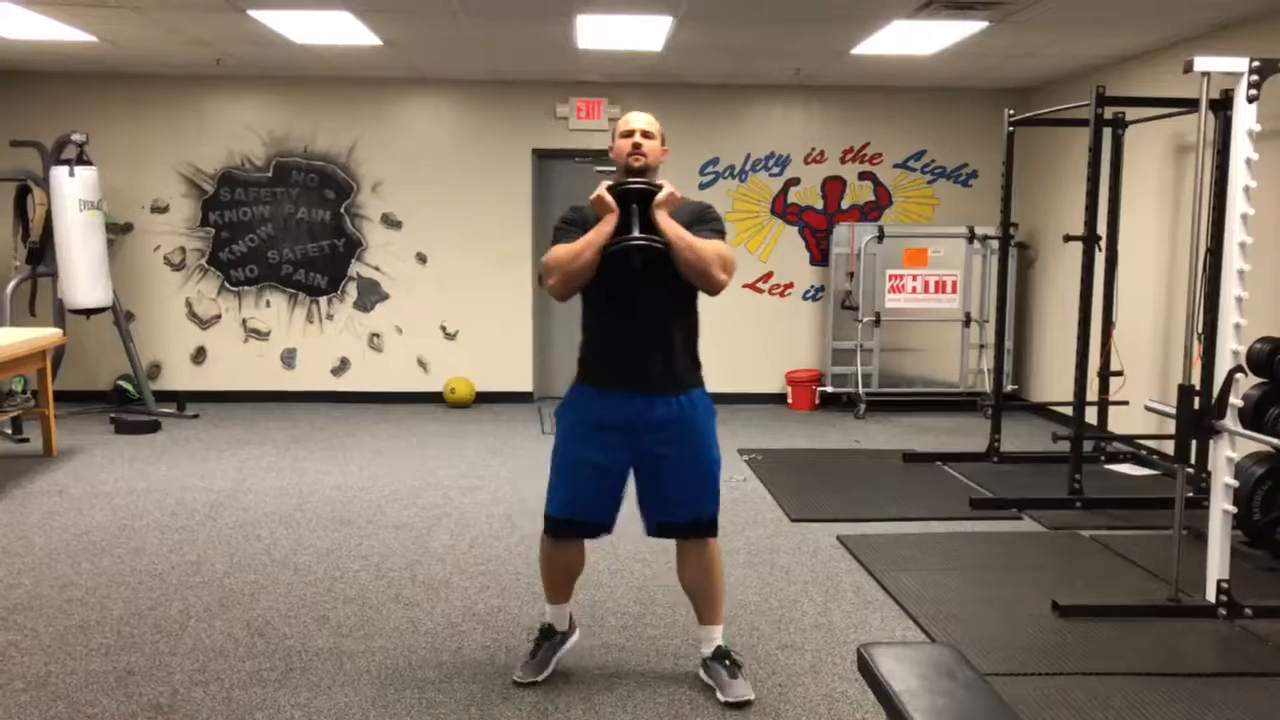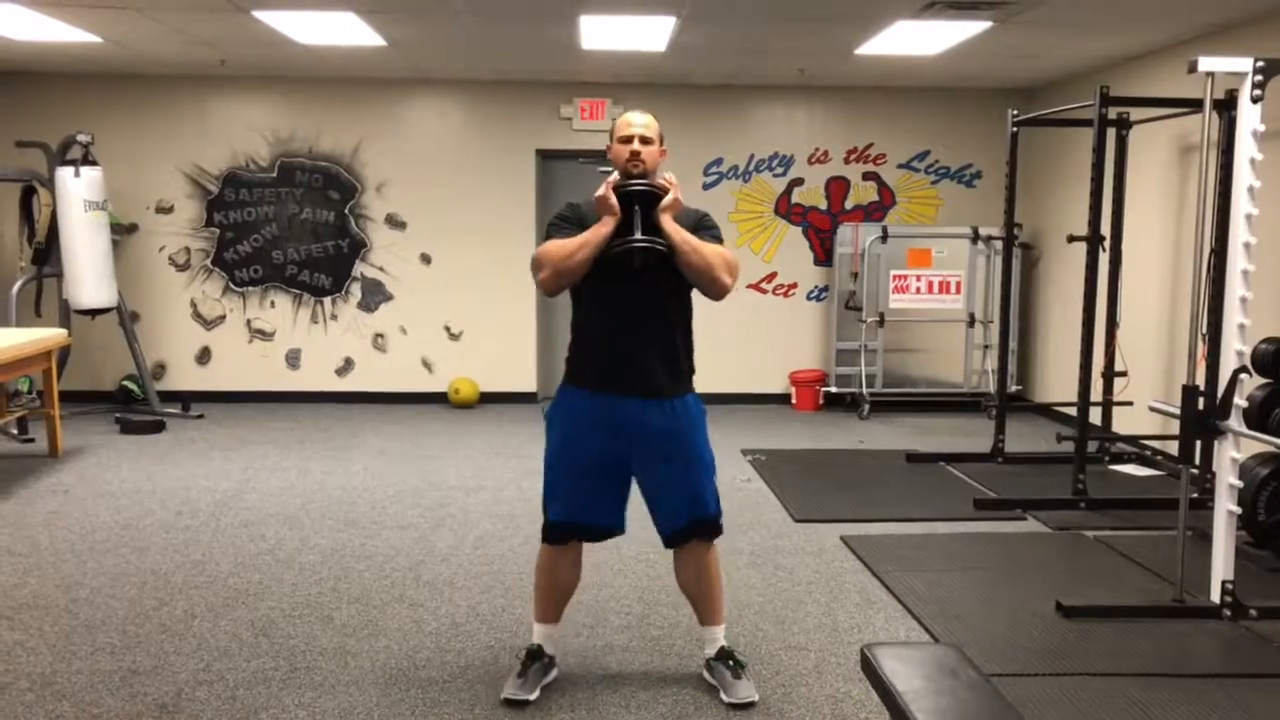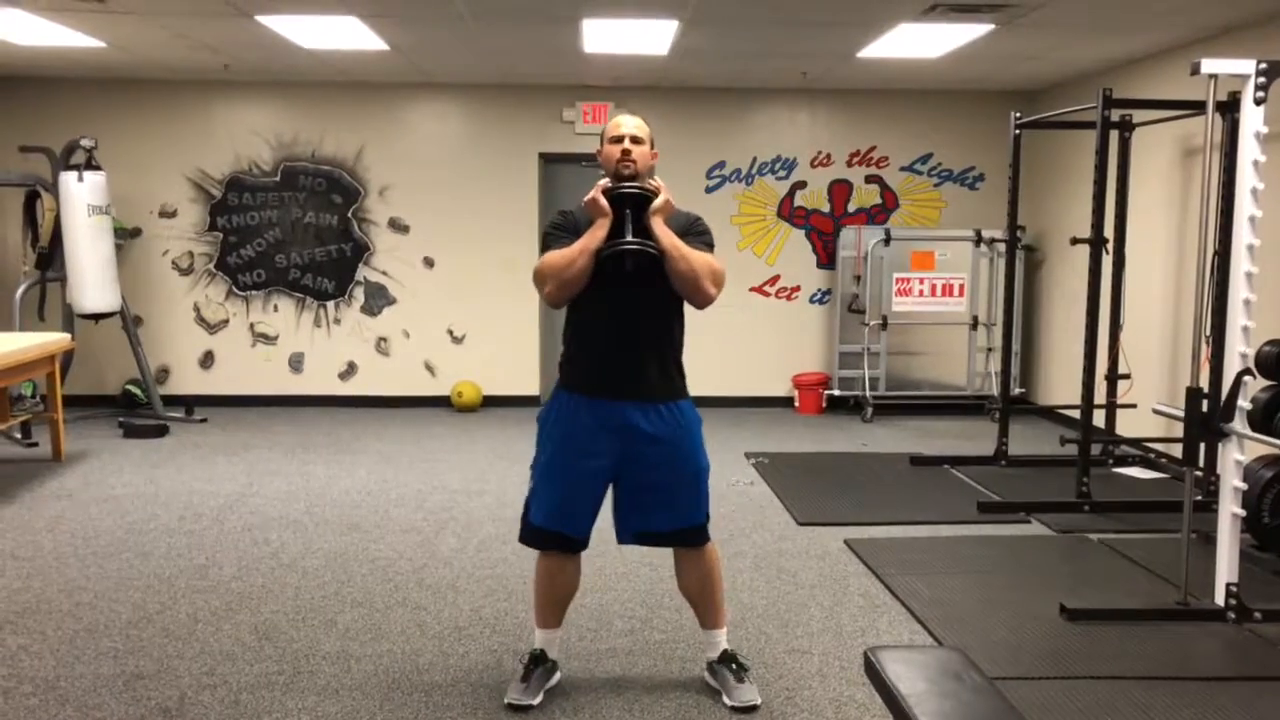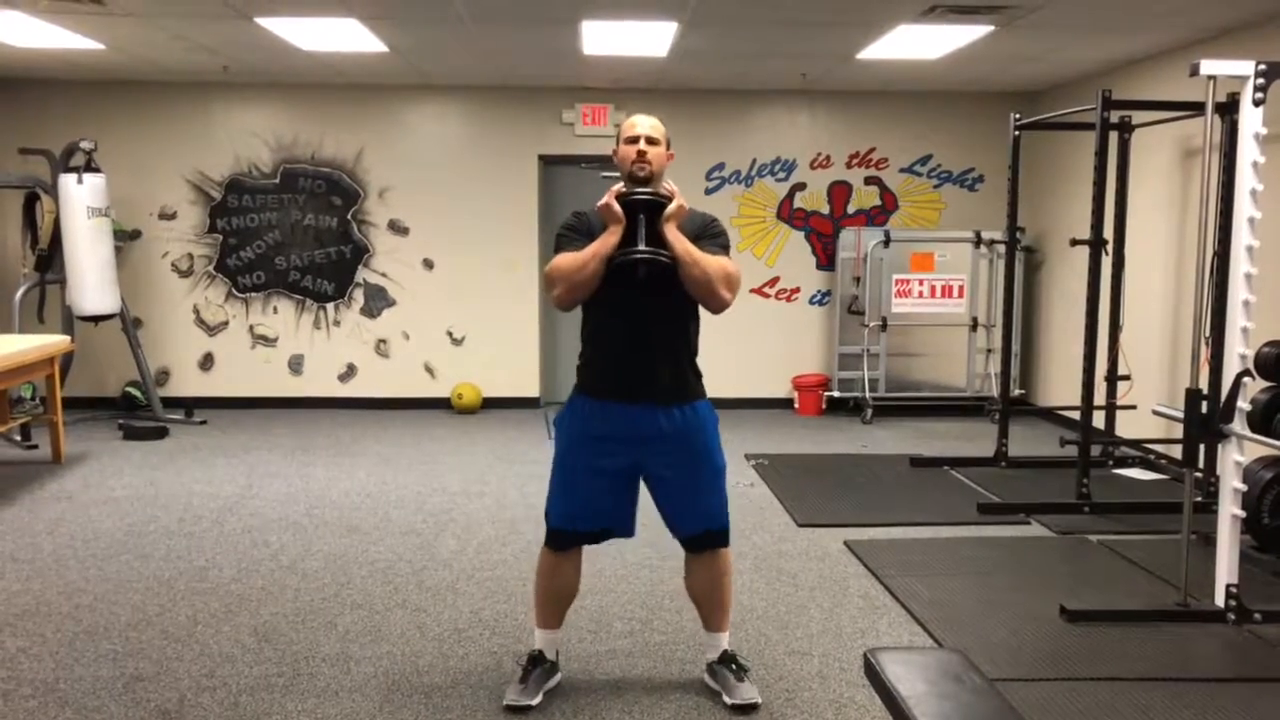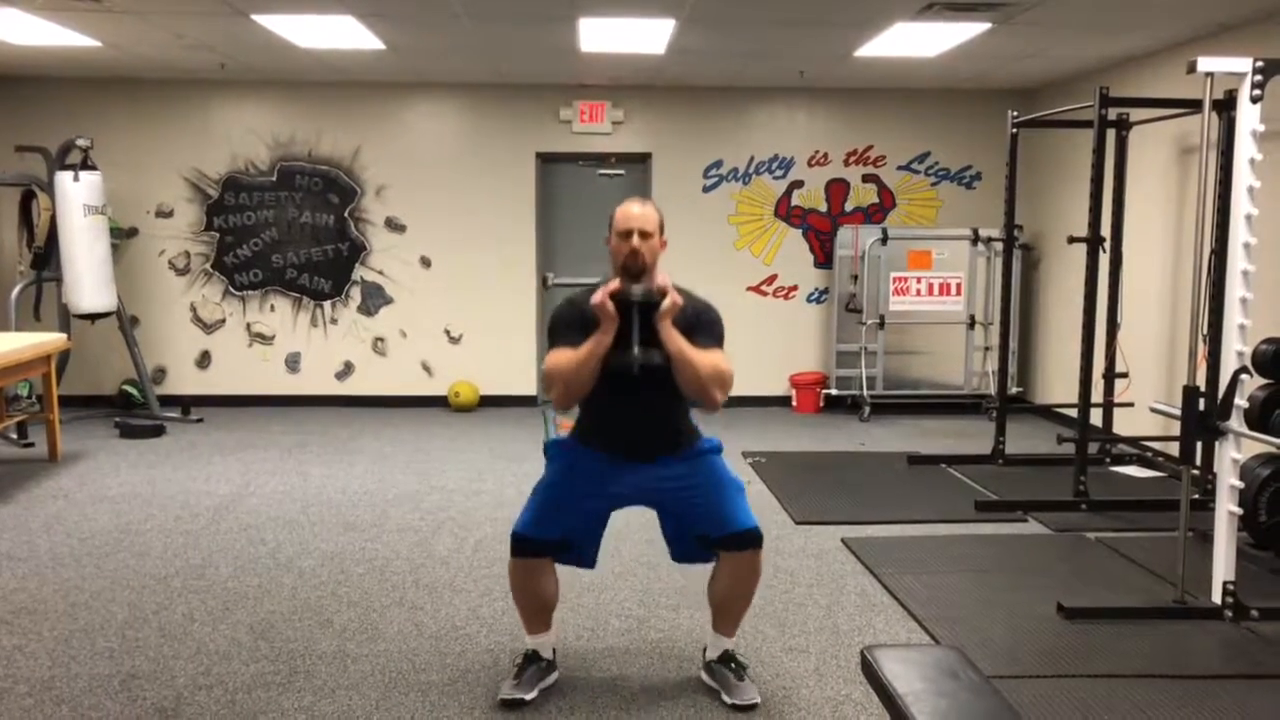
dt=0.4s
person 1, frame 1
left shoulder: (695, 214)
right shoulder: (582, 216)
left elbow: (715, 276)
right elbow: (558, 282)
left wrist: (662, 217)
right wrist: (609, 220)
left hip: (677, 399)
right hip: (597, 398)
left knee: (697, 528)
right knee: (565, 523)
left ankle: (713, 652)
right ankle: (558, 626)
person 1, frame 2
left shoulder: (693, 220)
right shoulder: (580, 215)
left elbow: (721, 282)
right elbow: (548, 277)
left wrist: (667, 220)
right wrist: (607, 220)
left hip: (669, 403)
right hip: (587, 400)
left knee: (694, 530)
right knee: (564, 530)
left ankle: (717, 652)
right ankle: (542, 650)
person 1, frame 3
left shoulder: (685, 224)
right shoulder: (571, 221)
left elbow: (705, 291)
right elbow: (552, 288)
left wrist: (657, 224)
right wrist: (601, 224)
left hip: (664, 408)
right hip: (582, 407)
left knee: (691, 534)
right knee: (557, 537)
left ankle: (719, 655)
right ankle: (544, 656)
person 1, frame 4
left shoulder: (700, 225)
right shoulder: (584, 223)
left elbow: (721, 295)
right elbow: (562, 292)
left wrist: (672, 230)
right wrist: (613, 230)
left hip: (680, 411)
right hip: (597, 410)
left knee: (707, 539)
right knee: (564, 536)
left ankle: (719, 656)
right ankle: (544, 656)
person 1, frame 5
left shoulder: (695, 312)
right shoulder: (577, 311)
left elbow: (713, 395)
right elbow: (561, 395)
left wrist: (666, 327)
right wrist: (607, 329)
left hip: (679, 456)
right hip: (595, 455)
left knee: (743, 541)
right knee: (528, 543)
left ankle: (719, 655)
right ankle: (540, 655)
